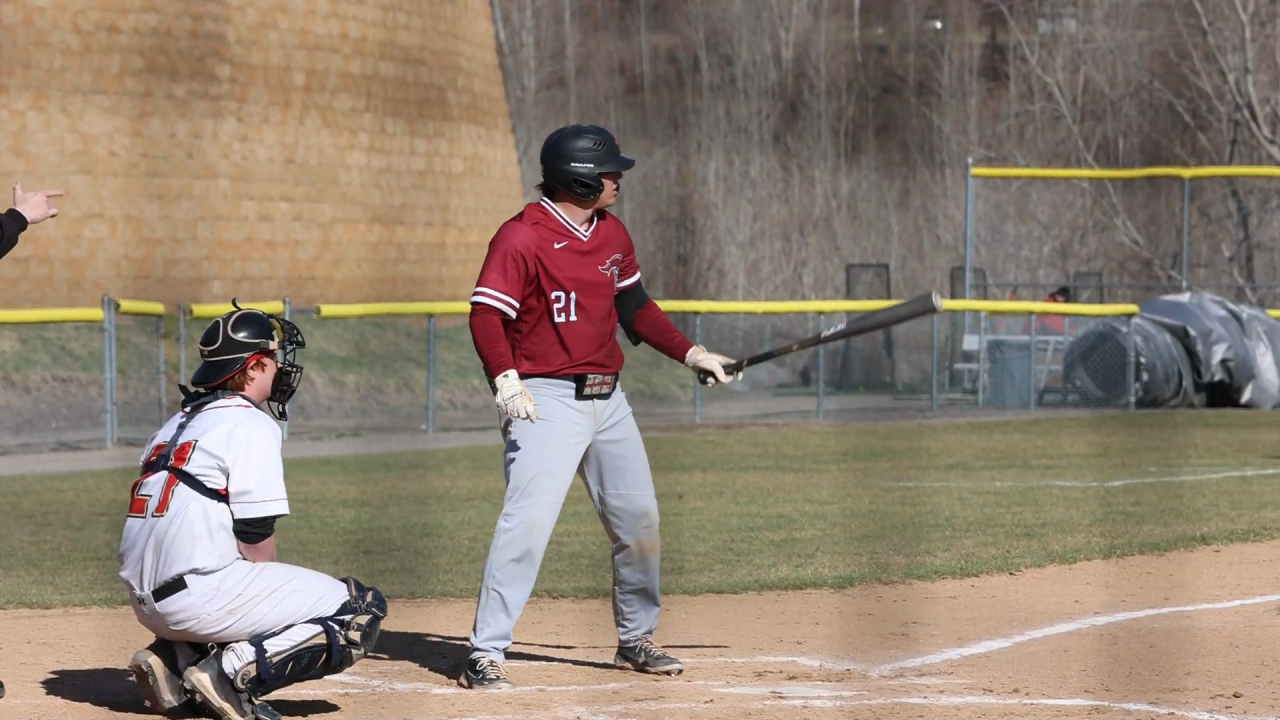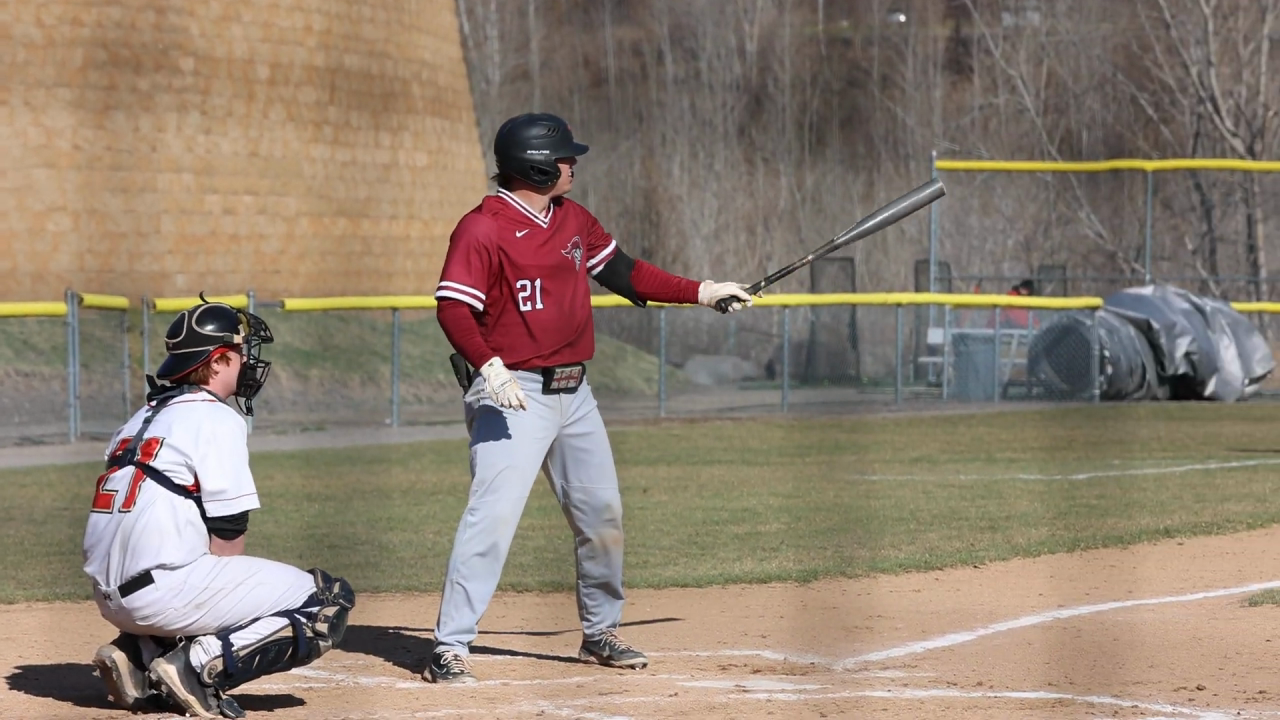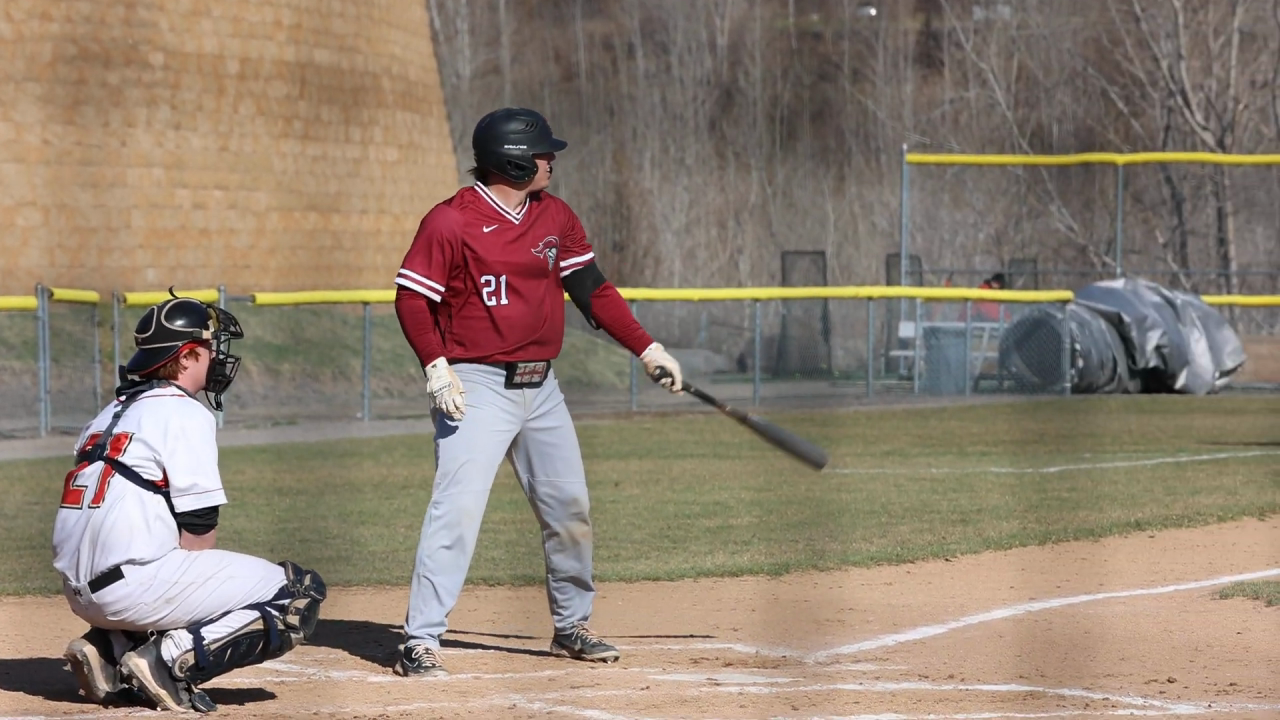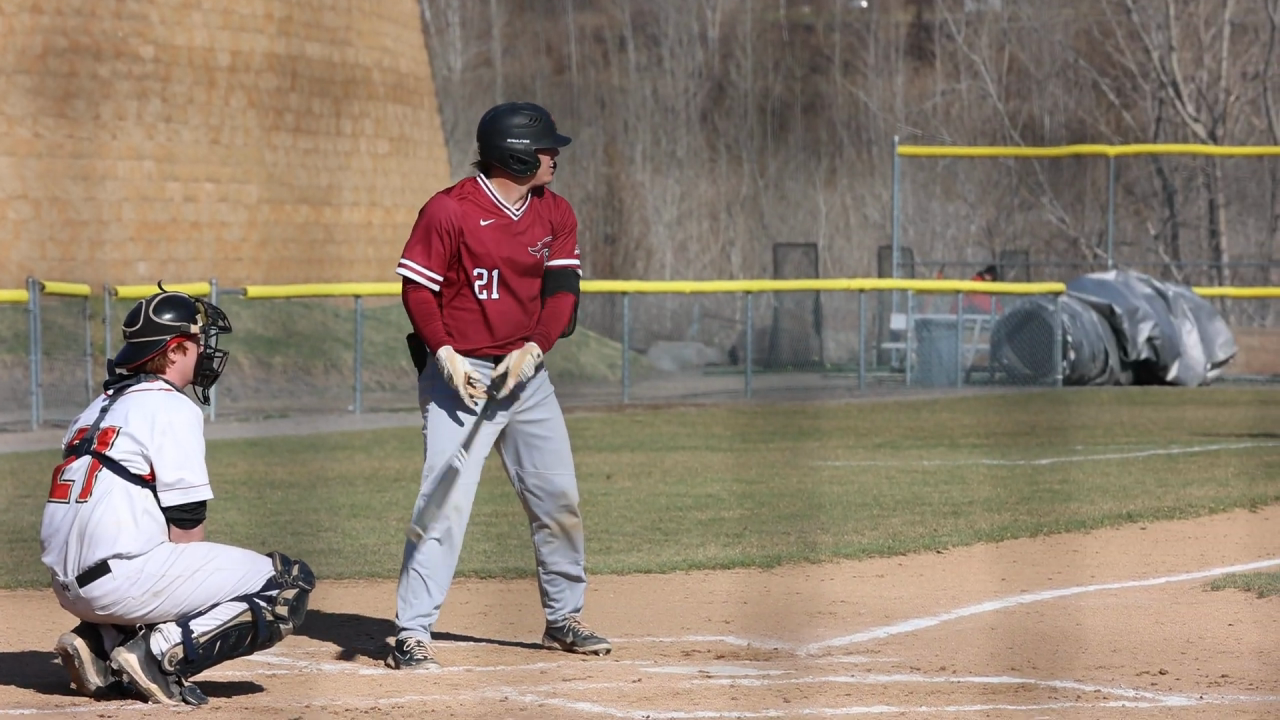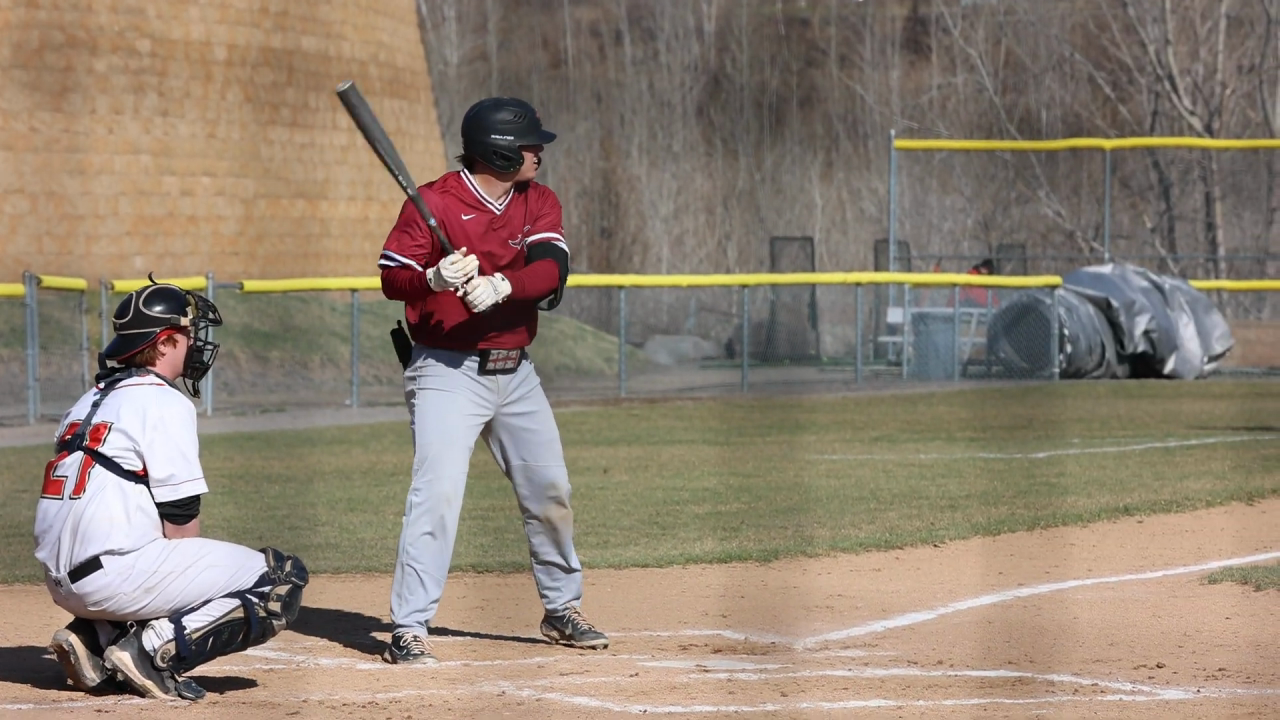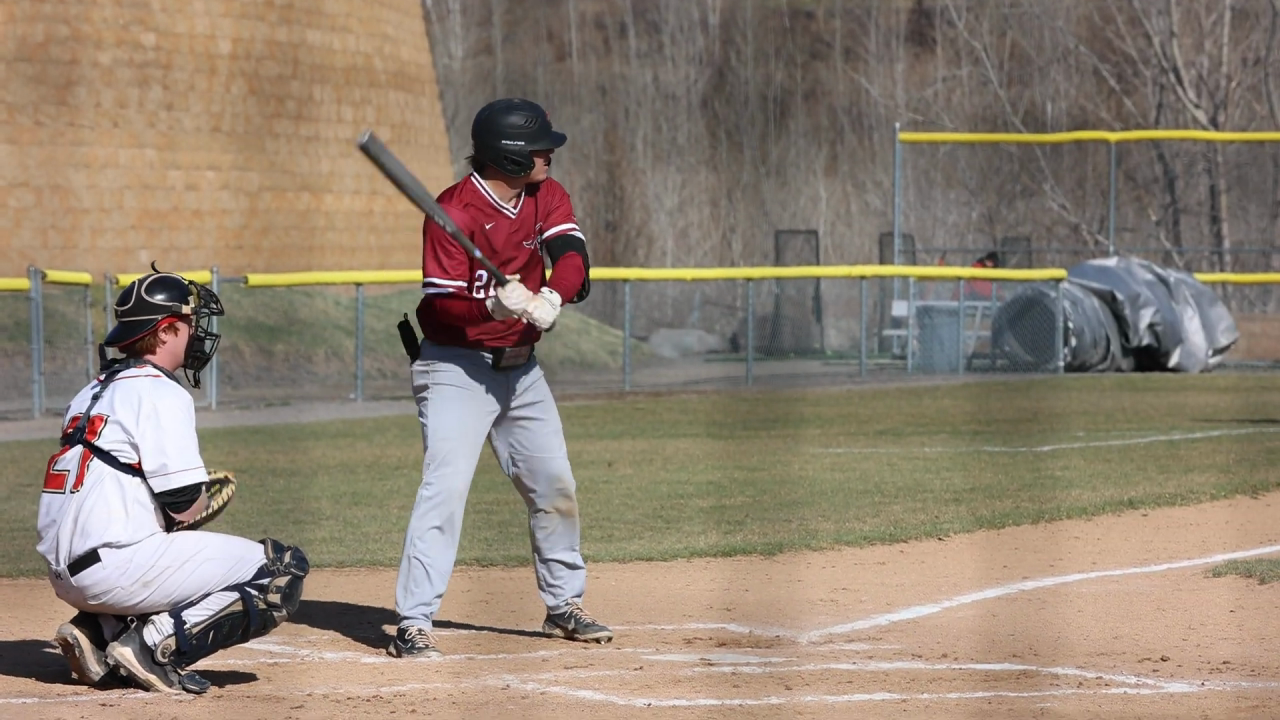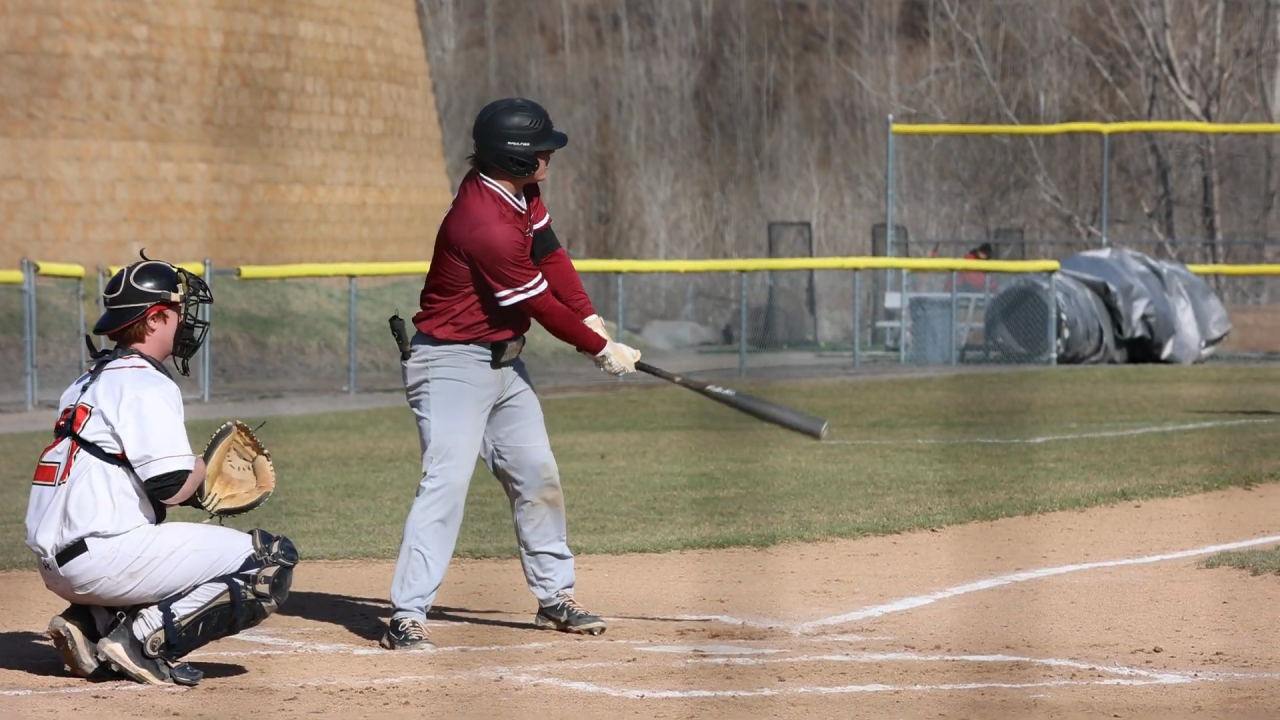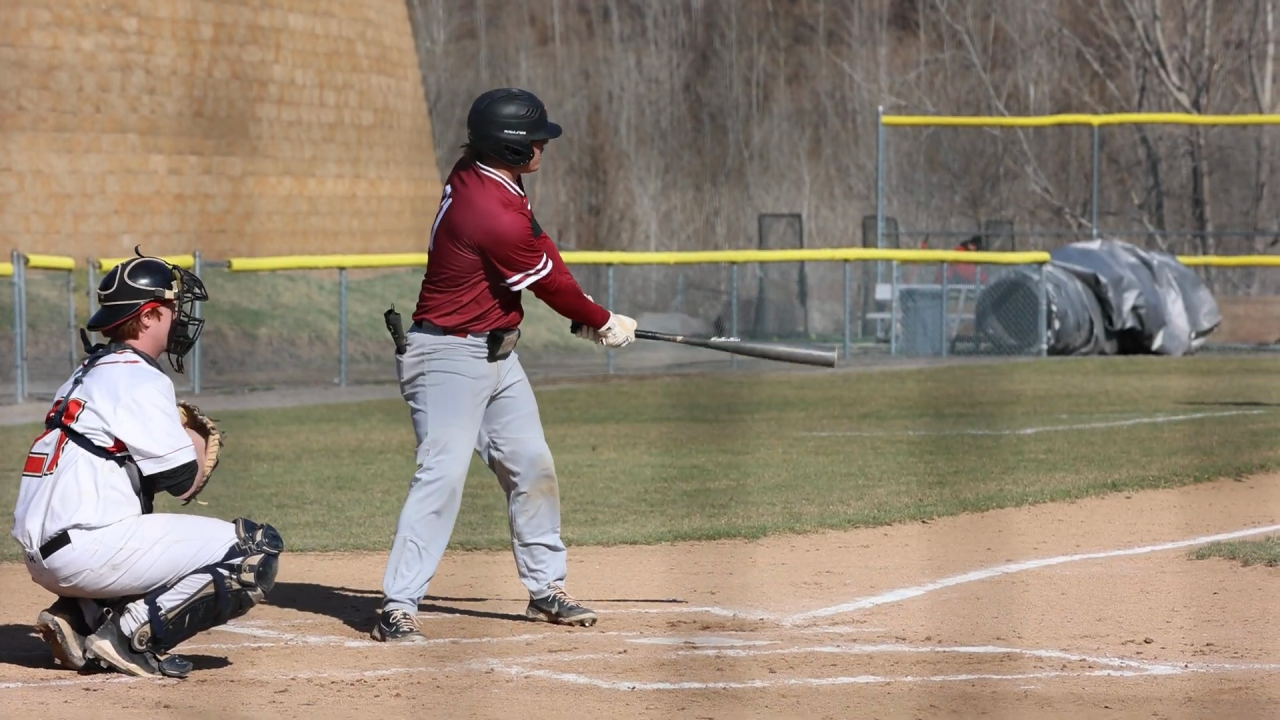
dt=0.3s
person 1, frame 1
left shoulder: (612, 232)
right shoulder: (522, 236)
left elbow: (634, 306)
right elbow: (485, 315)
left wrist: (691, 352)
right wrist: (506, 378)
left hip: (608, 398)
right hip: (545, 402)
left knee: (639, 520)
right knee: (526, 523)
left ankle: (634, 638)
right ankle: (484, 652)
person 1, frame 2
left shoulder: (574, 218)
right shoulder: (482, 227)
left elbow: (624, 272)
right elbow: (453, 309)
left wrist: (702, 292)
right wrist: (490, 367)
left hip: (574, 392)
right hip: (515, 395)
left knee: (602, 515)
right knee: (492, 517)
left ankle: (599, 633)
right ankle: (449, 646)
person 1, frame 3
left shoulder: (557, 216)
right shoulder: (450, 220)
left elbow: (592, 290)
right elbow: (411, 299)
left wrist: (646, 348)
right wrist: (436, 366)
left hip: (541, 384)
right hip: (477, 387)
left knee: (567, 508)
right knee: (456, 510)
left ankle: (572, 626)
right ankle: (419, 640)
person 1, frame 4
left shoulder: (556, 213)
right shoulder: (449, 210)
left elbow: (562, 294)
right elbow: (416, 290)
left wrist: (532, 351)
right wrist: (446, 355)
left hip: (528, 378)
right hip: (463, 378)
left knee: (559, 499)
right knee: (448, 501)
left ankle: (562, 620)
right ankle: (412, 632)
person 1, frame 5
left shoulder: (541, 202)
right shoulder: (432, 202)
left elbow: (551, 273)
right elbow: (392, 278)
left wrist: (500, 285)
right wrist: (436, 276)
left hip: (516, 370)
right hip: (447, 371)
left knee: (549, 491)
right knee: (437, 495)
left ankle: (562, 609)
right ankle: (408, 628)
person 1, frame 6
left shoulder: (549, 197)
right shoulder: (453, 212)
left elbow: (573, 260)
right elbow: (443, 304)
left wrist: (550, 297)
right wrist: (496, 302)
left hip: (520, 366)
right hip: (456, 367)
left knee: (554, 485)
right knee: (445, 489)
left ankle: (564, 605)
right ankle: (413, 622)
person 1, frame 7
left shoulder: (516, 189)
right shoulder: (487, 226)
left elbow: (550, 254)
right elbow: (540, 304)
left wrist: (588, 321)
right wrist: (602, 348)
left hip: (503, 359)
right hip: (452, 363)
left knee: (537, 476)
right knee: (447, 481)
left ankle: (555, 597)
right ankle: (407, 614)
person 1, frame 8
left shoulder: (480, 173)
right shoulder: (492, 213)
left elbow: (539, 244)
right elbow: (548, 281)
left wrist: (588, 313)
right wrist: (602, 320)
left hip: (496, 351)
right hip: (449, 356)
left knee: (533, 468)
right knee: (443, 474)
left ankle: (546, 589)
right ankle: (398, 606)
person 2, frame 1
left shoulder: (179, 422)
right shoulder: (250, 423)
left elbow: (187, 524)
right elbow: (255, 538)
right wrist: (262, 597)
left hip: (147, 600)
right hip: (196, 592)
right knee: (362, 611)
left ankle: (173, 660)
right ankle: (231, 671)
person 2, frame 2
left shoulder: (143, 418)
right shoulder: (216, 418)
right elbow: (228, 534)
right wrist: (225, 596)
left hip: (110, 596)
right hip: (160, 588)
right knee: (329, 602)
left ankle: (137, 657)
right ankle: (197, 666)
person 2, frame 3
left shoulder: (111, 412)
right shoulder: (184, 413)
left elbow: (120, 512)
right elbow: (198, 528)
right wrist: (199, 584)
left hip: (80, 590)
right hip: (131, 584)
right knee: (300, 594)
left ankle: (109, 650)
right ankle: (169, 660)
person 2, frame 4
left shoulder: (100, 406)
right shoulder: (172, 407)
left elbow: (108, 506)
right elbow: (186, 523)
right wrist: (192, 580)
left hip: (69, 585)
right hip: (118, 577)
right knee: (289, 583)
left ankle: (100, 643)
right ankle: (159, 654)
person 2, frame 5
left shoulder: (92, 399)
right shoulder: (165, 402)
left elbow: (102, 498)
right elbow: (180, 519)
right wrist: (191, 570)
left hip: (63, 580)
right hip: (113, 574)
right knee: (284, 579)
left ankle: (95, 639)
right ankle: (151, 650)
person 2, frame 6
left shoulder: (94, 390)
right shoulder: (161, 393)
right elbow: (183, 505)
right wrist: (207, 503)
left hip: (66, 573)
right hip: (111, 567)
right knee: (284, 571)
left ankle: (98, 634)
right ankle: (153, 646)
person 2, frame 7
left shoulder: (91, 379)
right shoulder: (145, 383)
right elbow: (173, 487)
left wrist: (188, 469)
right wrist: (201, 470)
left hip: (57, 561)
right hip: (101, 555)
right knee: (273, 561)
left ankle: (91, 625)
right ankle: (144, 639)
person 2, frame 8
left shoulder: (88, 373)
right shoulder: (138, 379)
right elbow: (184, 482)
left wrist: (180, 449)
right wrist: (198, 448)
left hip: (43, 553)
right hip: (84, 548)
right knee: (257, 549)
left ankle: (80, 618)
right ankle: (130, 636)
